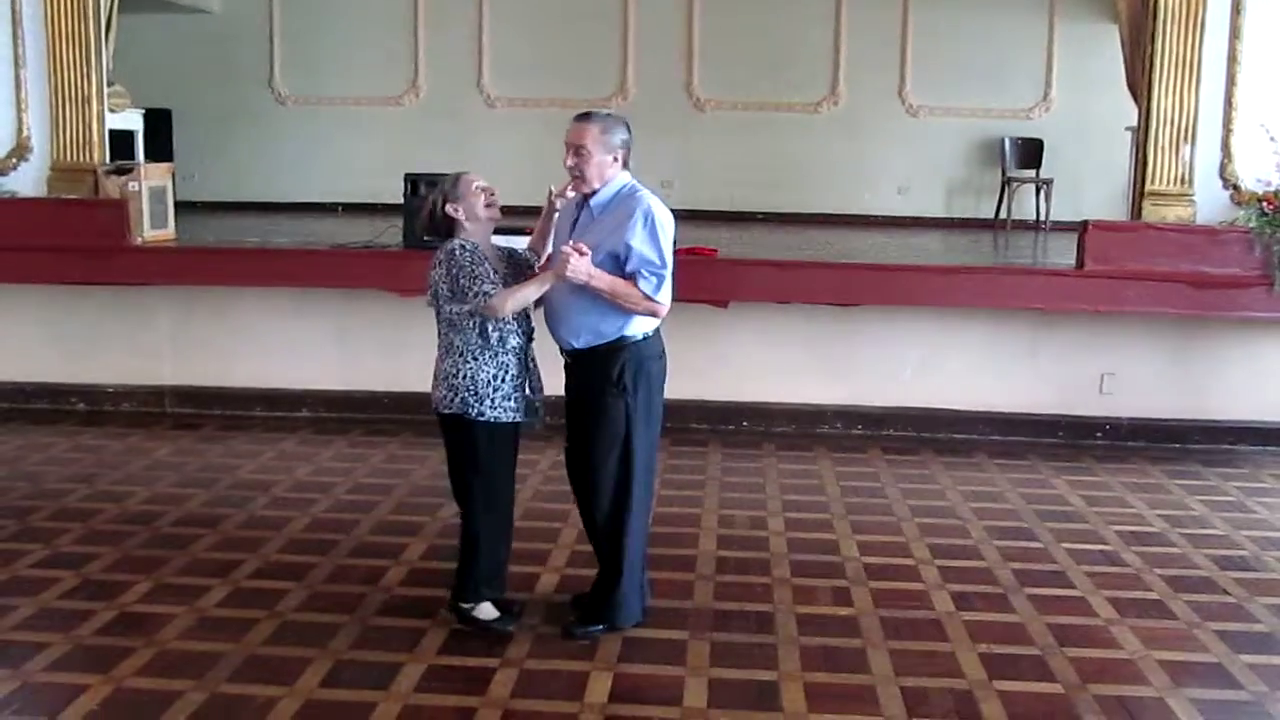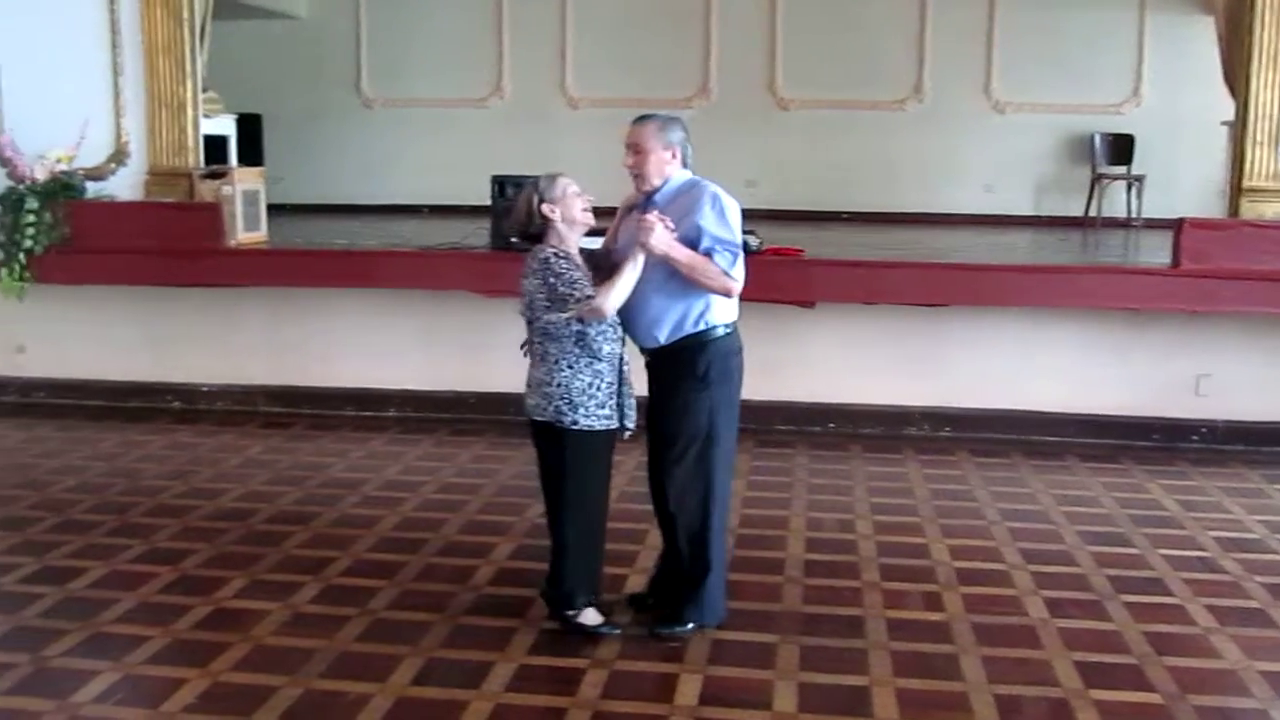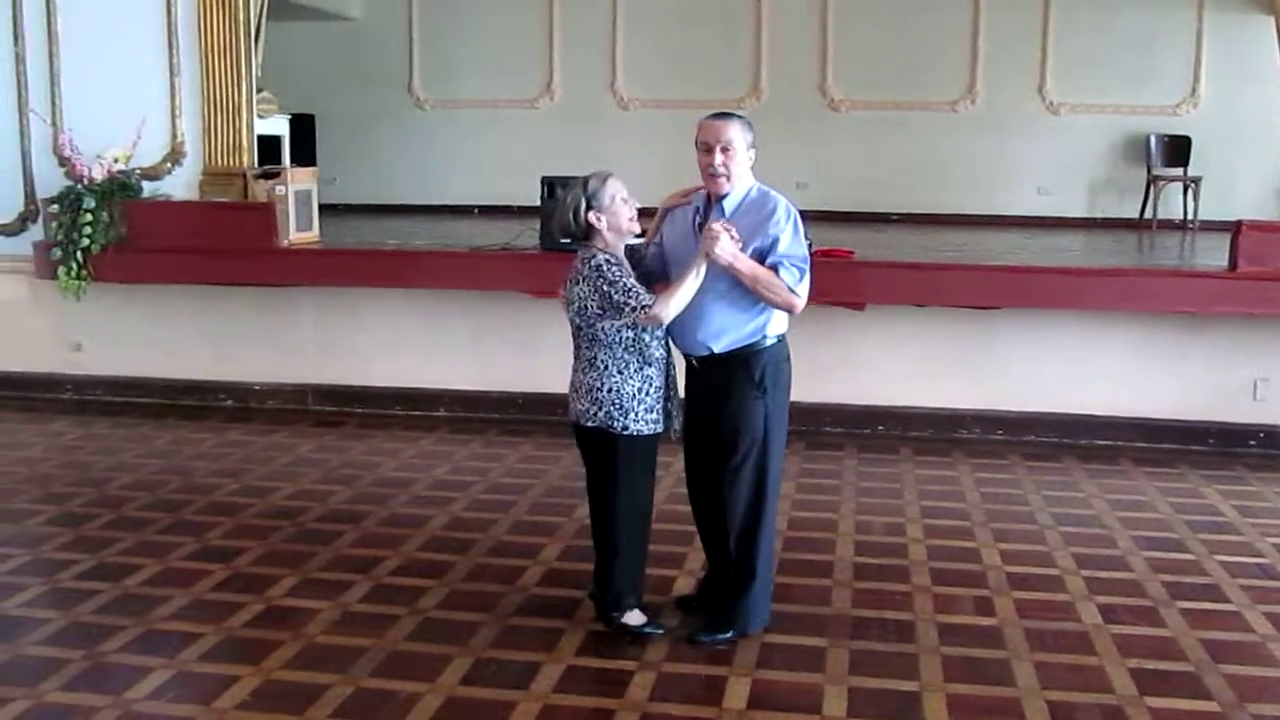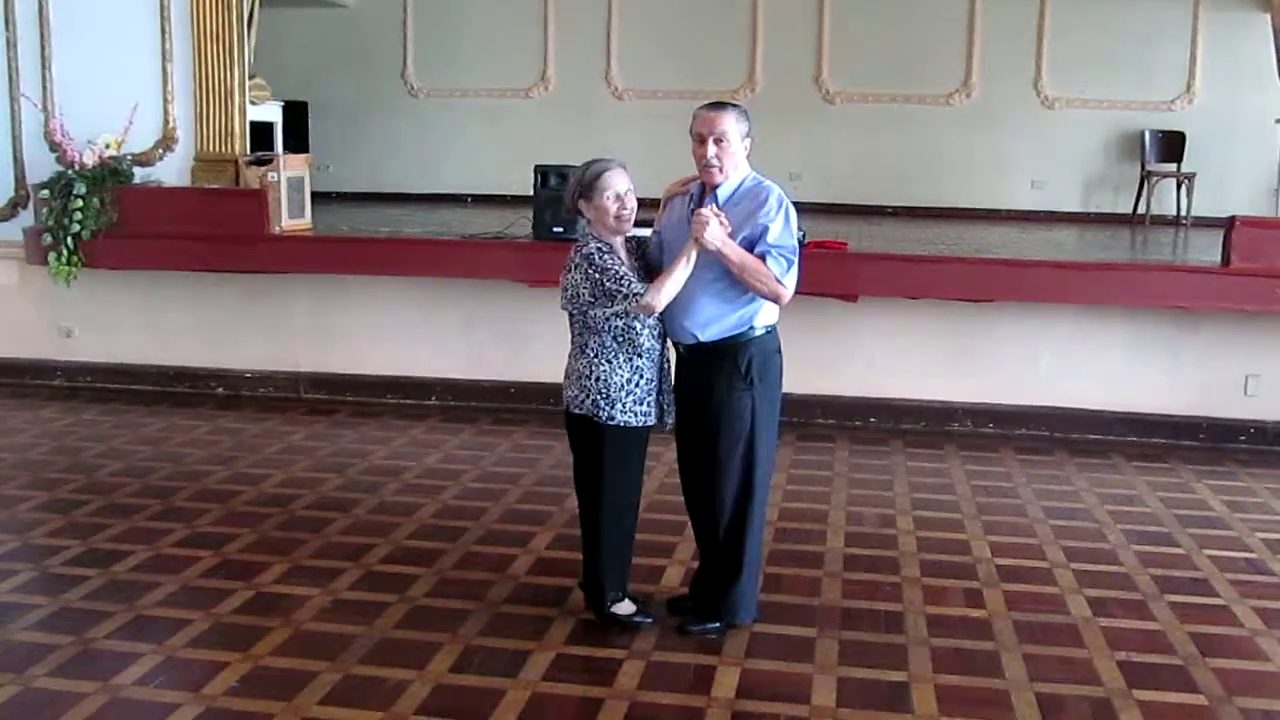
dt=0.7s
person 1, frame 1
left shoulder: (642, 212)
right shoulder: (577, 208)
left elbow: (656, 302)
left wrist: (589, 274)
left hip: (625, 363)
right hip: (584, 360)
left knee: (618, 484)
right knee: (586, 477)
left ankle: (620, 602)
right ankle: (611, 582)
person 1, frame 2
left shoulder: (706, 201)
right shoulder: (637, 211)
left elbow: (729, 282)
left wrist: (666, 247)
left hip: (703, 356)
right hip: (664, 357)
left knee: (695, 478)
right knee: (667, 475)
left ankle: (699, 601)
right ankle: (671, 583)
person 1, frame 3
left shoulder: (774, 212)
right shoulder: (679, 215)
left elbow: (793, 298)
right elbow: (645, 275)
left wrist: (732, 258)
left hip: (752, 368)
right hip: (701, 368)
left knee: (746, 488)
right knee: (704, 482)
left ankle: (742, 609)
right ankle: (718, 583)
person 1, frame 4
left shoulder: (768, 201)
right shoulder: (678, 203)
left elbow: (780, 289)
right elbow: (650, 269)
left wrist: (720, 244)
left hip: (742, 359)
right hip: (691, 358)
left knee: (736, 482)
right knee: (697, 479)
left ankle: (729, 602)
right ankle: (707, 585)
person 2, frame 1
left shoulder: (500, 255)
right shoulder: (455, 256)
left elbow: (532, 259)
right elbow: (500, 305)
left wrist: (550, 214)
right wrist: (558, 273)
left hip: (503, 397)
right hip: (473, 400)
left knee: (499, 496)
right knee: (485, 499)
left ankle: (488, 587)
right ankle: (470, 596)
person 2, frame 2
left shoulder: (574, 259)
right shoulder: (546, 263)
left elbow: (612, 268)
right elbow: (601, 305)
right wrist: (642, 250)
left hip: (593, 403)
right hip: (567, 406)
left knee: (588, 502)
right knee: (574, 504)
left ankle: (572, 588)
right ankle: (569, 601)
person 2, frame 3
left shoulder: (618, 259)
right shoulder: (596, 268)
right elbow: (659, 312)
left wrist: (664, 213)
right wrist: (705, 257)
left hip: (632, 408)
right hip: (613, 411)
left knee: (630, 504)
right knee: (620, 506)
left ankle: (615, 591)
right ankle: (616, 603)
person 2, frame 4
left shoulder: (631, 247)
right shoulder: (589, 257)
right elbow: (650, 301)
right wrist: (696, 243)
left hip: (630, 397)
right hip: (603, 400)
left knee: (621, 496)
right knee: (607, 497)
left ankle: (606, 582)
right ankle: (605, 594)
